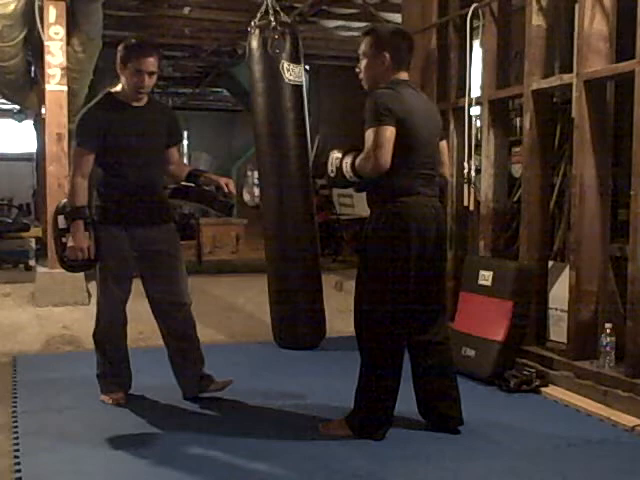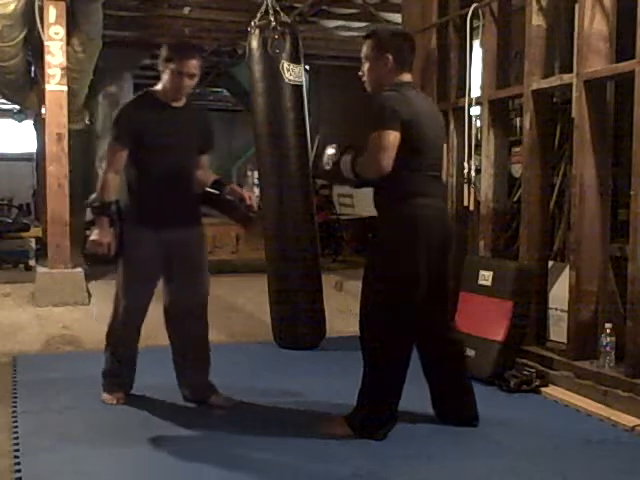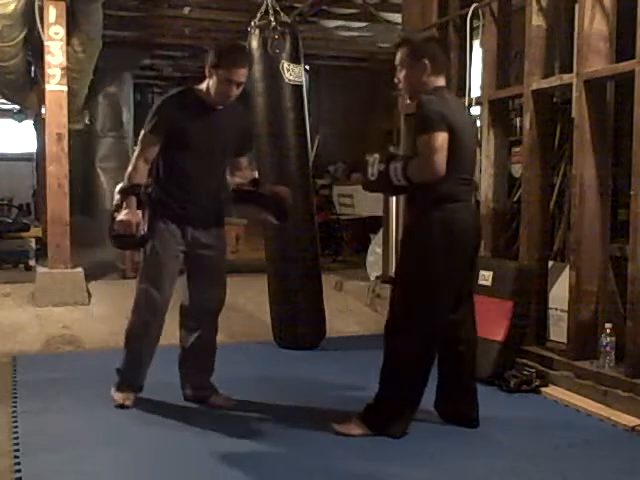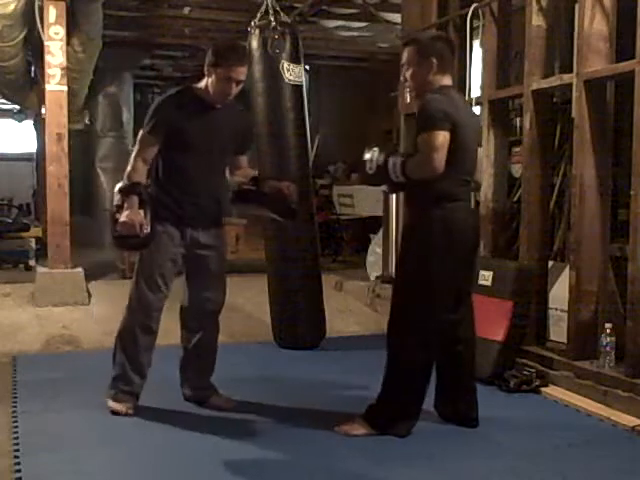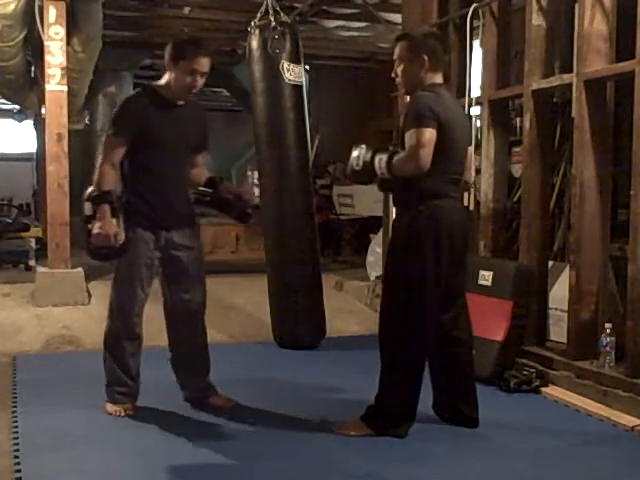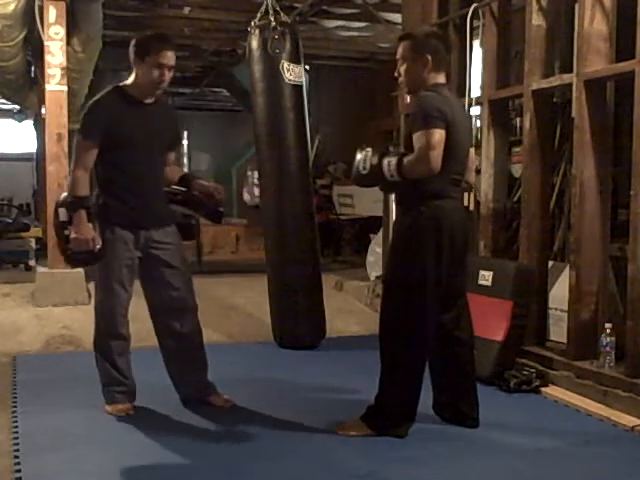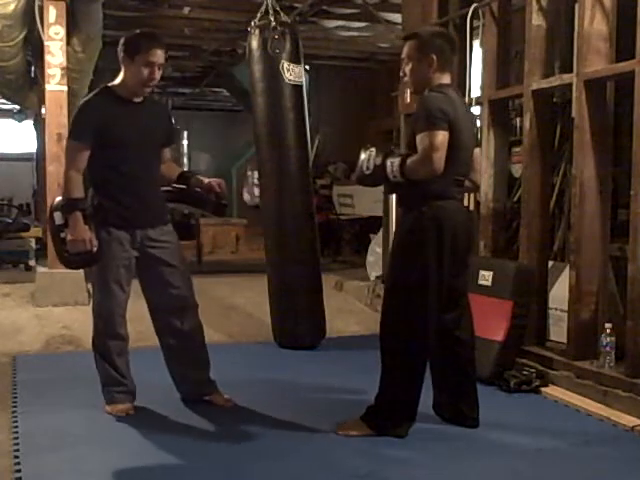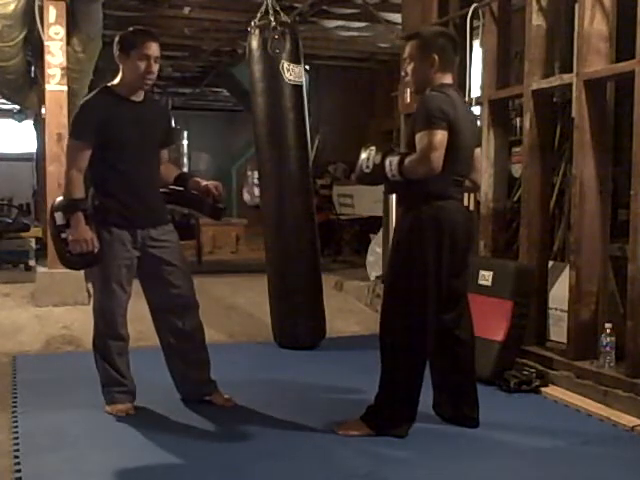
dt=0.4s
person 1, frame 1
left shoulder: (382, 99)
right shoulder: (427, 105)
left elbow: (377, 161)
right elbow: (442, 169)
left wrist: (344, 165)
left hip: (397, 218)
right hip: (431, 214)
left knee: (380, 320)
right knee: (428, 319)
left ankle: (368, 419)
right ankle: (443, 410)
person 1, frame 2
left shoulder: (389, 102)
right shoulder: (427, 105)
left elbow: (381, 163)
left wrist: (343, 165)
right wrist: (359, 167)
left hip: (406, 219)
right hip: (434, 215)
left knee: (385, 321)
right knee: (435, 318)
left ankle: (370, 419)
right ankle: (458, 405)
person 1, frame 3
left shoulder: (430, 106)
right shoulder: (458, 108)
left elbow: (433, 166)
left wrist: (388, 172)
right wrist: (401, 172)
left hip: (437, 222)
right hip: (463, 218)
left knee: (412, 322)
right knee: (456, 317)
left ankle: (385, 416)
right ankle: (460, 406)
person 1, frame 4
left shoulder: (434, 105)
right shoulder: (465, 110)
left elbow: (431, 163)
left wrist: (390, 167)
left hip: (435, 220)
right hip: (461, 217)
left knee: (413, 319)
right knee: (454, 315)
left ankle: (390, 416)
right ankle: (459, 406)
person 1, frame 5
left shoulder: (422, 102)
right shoulder: (456, 108)
left elbow: (418, 159)
left wrist: (374, 164)
left hip: (424, 218)
right hip: (452, 215)
left knee: (405, 319)
right knee: (449, 315)
left ankle: (389, 416)
right ankle: (459, 406)
person 1, frame 6
left shoulder: (427, 103)
right shoulder: (457, 107)
left elbow: (428, 161)
left wrist: (381, 168)
left hip: (426, 219)
right hip: (452, 216)
left knee: (405, 318)
right knee: (449, 314)
left ankle: (388, 416)
right ankle: (460, 406)
person 1, frame 7
left shoulder: (432, 103)
right shoulder: (462, 108)
left elbow: (431, 162)
left wrist: (384, 168)
left hip: (429, 219)
right hip: (455, 216)
left knee: (406, 319)
right knee: (451, 315)
left ankle: (388, 416)
right ankle: (460, 406)
person 1, frame 8
left shoulder: (432, 103)
right shoulder: (464, 109)
left elbow: (428, 162)
left wrist: (383, 167)
left hip: (428, 219)
right hip: (455, 216)
left knee: (405, 318)
right knee: (450, 315)
left ankle: (388, 416)
right ankle: (460, 406)
person 2, frame 1
left shoulder: (164, 116)
right shoulder: (97, 116)
right elbow: (80, 176)
left wrist: (205, 177)
right wrist: (78, 227)
left hip: (159, 224)
right hip: (113, 227)
left knee: (175, 302)
right knee: (111, 308)
left ankle: (194, 379)
right ankle: (114, 382)
person 2, frame 2
left shoulder: (198, 119)
right shoulder: (134, 112)
right elbow: (113, 171)
left wrist: (226, 188)
right wrist: (102, 222)
left hip: (186, 226)
right hip: (141, 227)
left knee: (191, 307)
right knee: (129, 306)
left ankle: (197, 385)
right ankle: (116, 382)
person 2, frame 3
left shoulder: (238, 120)
right shoulder: (174, 107)
left elbow: (239, 172)
right elbow: (143, 159)
right wrist: (131, 204)
left hip: (211, 226)
right hip: (167, 221)
left knee: (206, 306)
right knee: (152, 301)
left ankle: (198, 384)
right ankle: (129, 382)
person 2, frame 4
left shoulder: (238, 119)
right shoulder: (172, 107)
left elbow: (239, 170)
right elbow: (141, 159)
left wrist: (266, 184)
right wrist: (132, 205)
left hip: (210, 227)
right hip: (165, 223)
left knee: (206, 307)
right knee: (146, 304)
left ankle: (198, 386)
right ankle: (124, 389)
person 2, frame 5
left shoulder: (197, 116)
right shoulder: (137, 107)
right elbow: (109, 164)
left wrist: (220, 187)
right wrist: (105, 215)
left hip: (182, 227)
right hip: (139, 226)
left knee: (190, 308)
right knee: (127, 309)
left ankle: (198, 387)
right ankle: (121, 392)
person 2, frame 6
left shoulder: (168, 115)
right shoulder: (105, 108)
right elbow: (82, 168)
left wrist: (194, 184)
right wrist: (80, 219)
left hip: (161, 226)
right hip: (116, 228)
left knee: (180, 306)
right knee: (113, 312)
left ankle: (196, 386)
right ankle: (118, 392)
person 2, frame 7
left shoulder: (159, 113)
right shoulder: (95, 108)
right elbow: (74, 169)
left wrist: (194, 180)
right wrist: (76, 220)
left hip: (157, 225)
right hip: (111, 228)
left knee: (180, 305)
right knee: (110, 312)
left ankle: (198, 385)
right ankle: (118, 393)
person 2, frame 8
left shoulder: (159, 113)
right shoulder: (96, 108)
right elbow: (75, 170)
left wrist: (192, 182)
right wrist: (77, 221)
left hip: (158, 225)
right hip: (112, 228)
left knee: (181, 305)
right knee: (111, 313)
left ankle: (198, 385)
right ankle: (118, 393)
